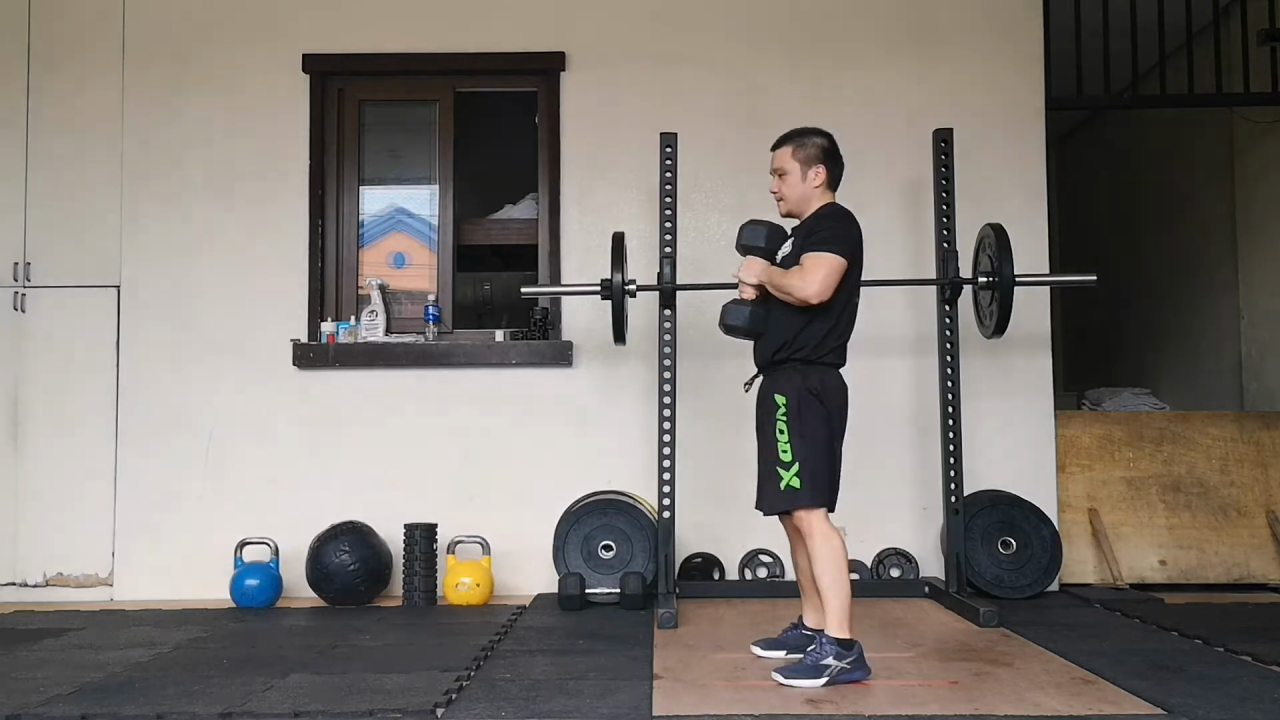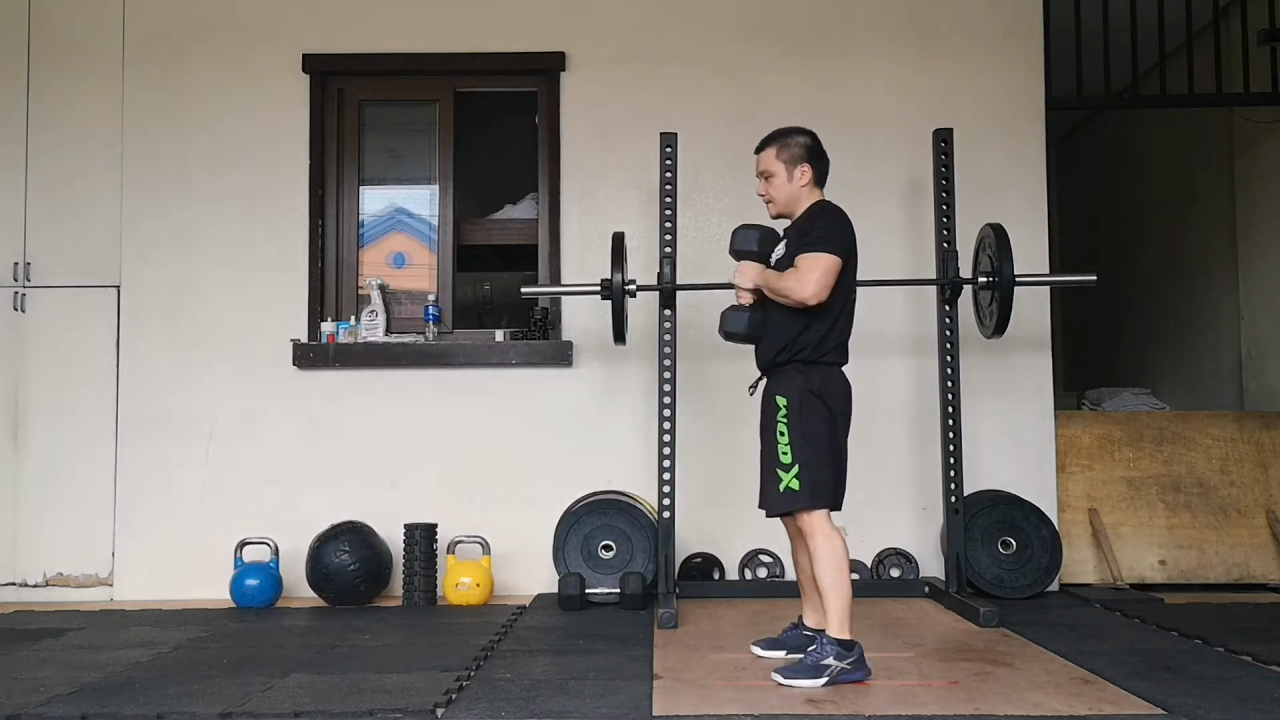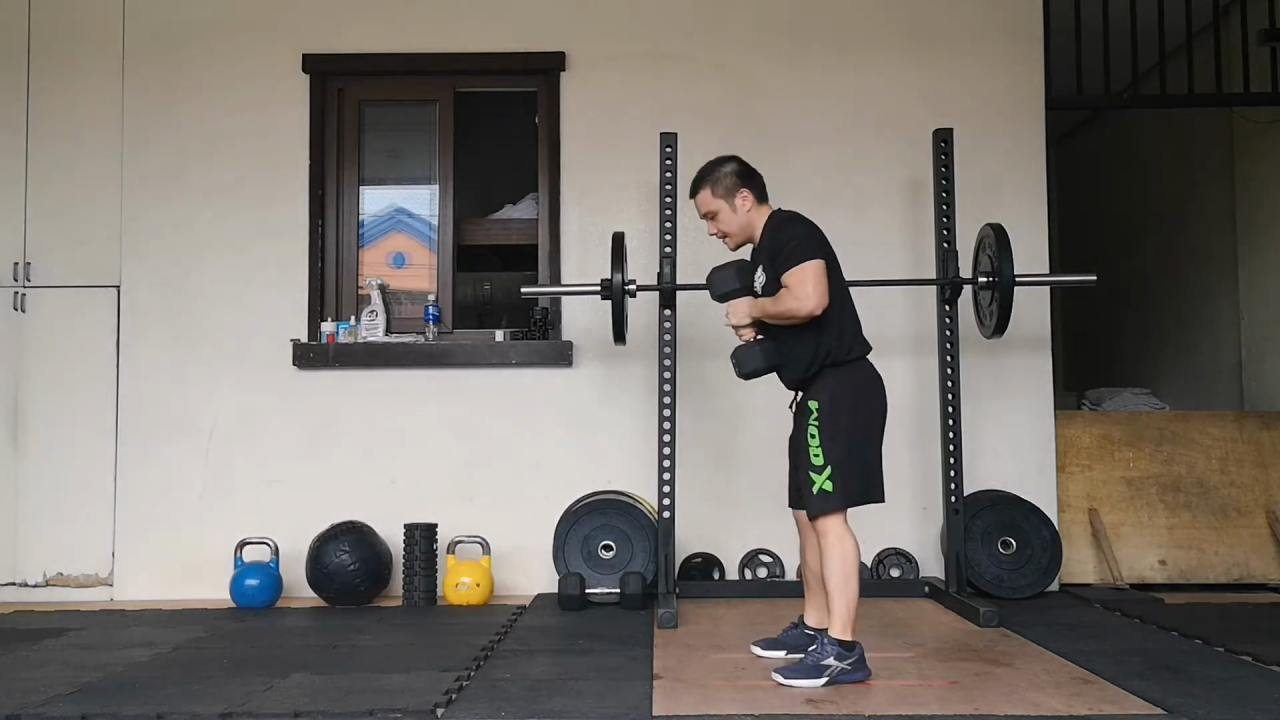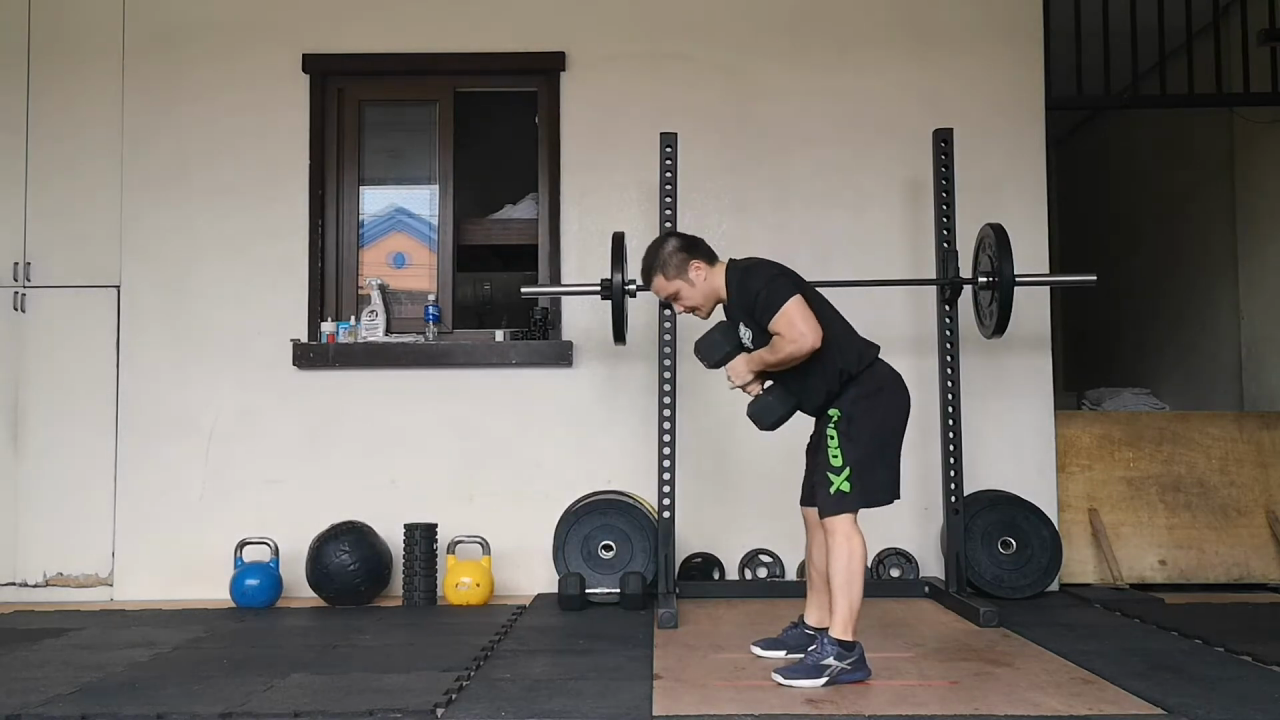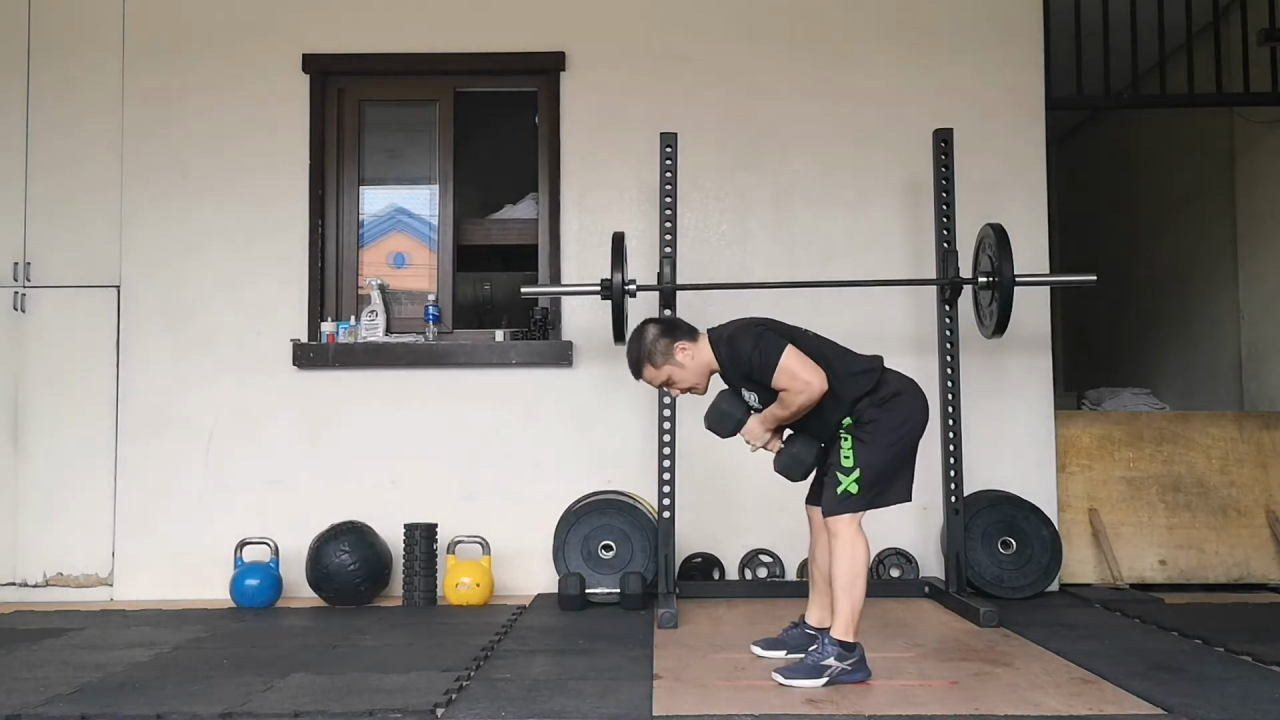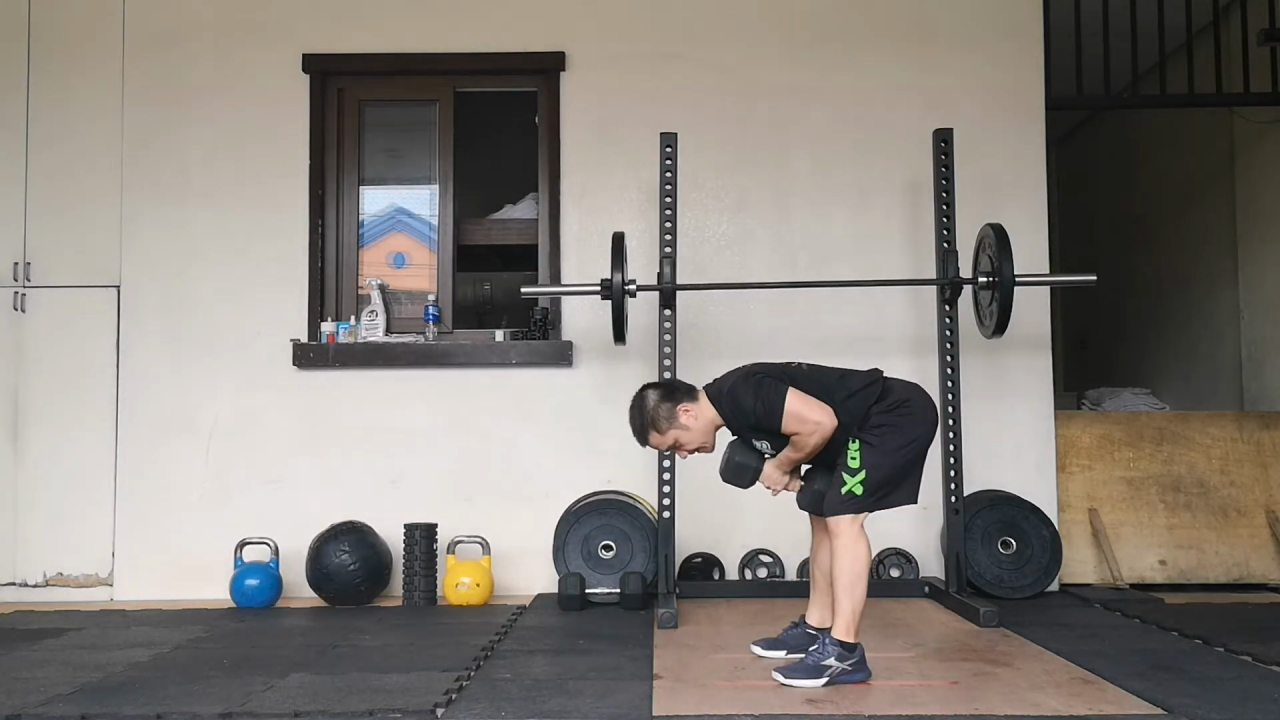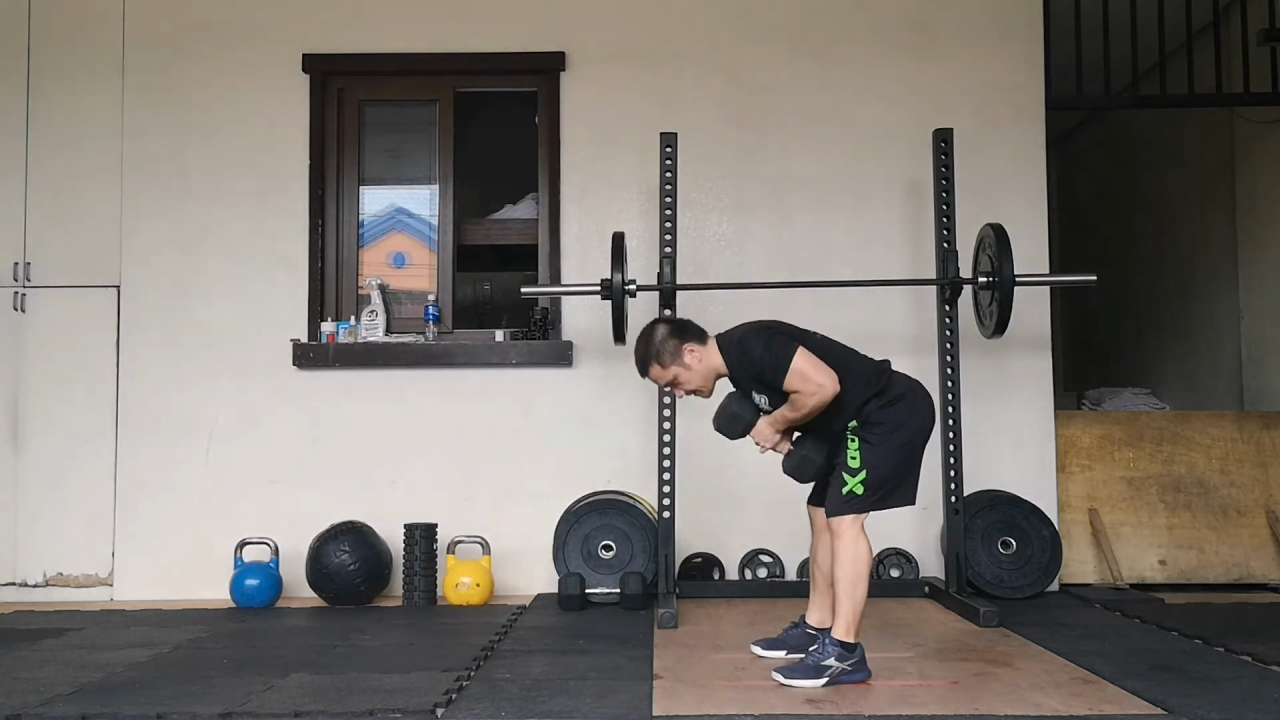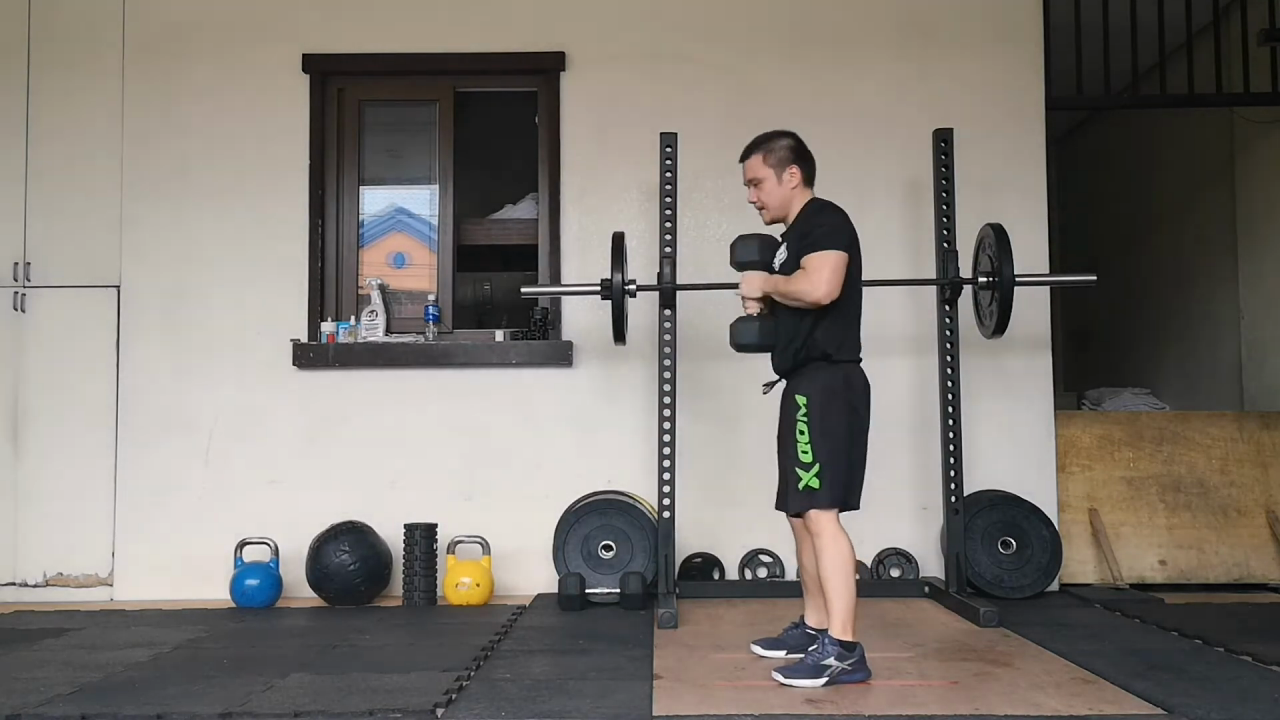
dt=0.5s
person 1, frame 1
left shoulder: (834, 223)
right shoulder: (805, 232)
left elbow: (812, 288)
left wrist: (763, 272)
right wrist: (757, 287)
left hip: (805, 386)
right hip: (785, 384)
left knee: (809, 513)
right knee: (793, 514)
left ankle: (842, 648)
right ankle: (812, 628)
person 1, frame 2
left shoulder: (825, 221)
right shoulder: (798, 232)
left elbow: (809, 289)
left wrist: (757, 275)
right wrist: (755, 290)
left hip: (807, 386)
right hip: (789, 386)
left knee: (811, 514)
right knee: (796, 514)
left ankle: (842, 649)
right ankle: (813, 628)
person 1, frame 3
left shoulder: (789, 231)
right shoulder: (766, 249)
left elbow: (810, 301)
left wrist: (751, 309)
right wrist: (751, 323)
left hip: (841, 390)
right hip: (820, 394)
left knee: (827, 515)
right knee: (808, 513)
left ankle: (843, 650)
right ankle: (813, 628)
person 1, frame 4
left shoulder: (755, 279)
right shoulder: (737, 299)
left elbow: (805, 338)
left wrist: (751, 363)
right wrist: (754, 374)
left hip: (865, 398)
right hip: (841, 405)
left knee: (837, 515)
right knee: (817, 514)
left ankle: (843, 650)
right ankle: (814, 627)
person 1, frame 5
left shoulder: (739, 343)
right shoulder: (729, 356)
left elbow: (811, 384)
left wrist: (765, 424)
right wrist: (771, 429)
left hip: (889, 407)
right hip: (865, 415)
left knee: (842, 515)
right knee: (821, 512)
left ankle: (844, 652)
right ankle: (815, 628)
person 1, frame 6
left shoulder: (742, 395)
right shoulder: (732, 403)
left elbow: (820, 422)
right elbow: (796, 429)
left wrist: (781, 467)
right wrist: (789, 470)
left hip: (897, 415)
right hip: (878, 420)
left knee: (843, 517)
right knee: (824, 515)
left ankle: (843, 652)
right ankle: (816, 629)
person 1, frame 7
left shoulder: (752, 344)
right shoulder: (740, 362)
left elbow: (823, 386)
left wrist: (773, 425)
right wrist: (781, 431)
left hip: (890, 412)
right hip: (870, 418)
left knee: (844, 519)
right knee: (822, 514)
left ankle: (844, 652)
right ankle: (816, 628)
person 1, frame 8
left shoulder: (823, 219)
right shoulder: (797, 233)
left elbow: (821, 287)
left wrist: (764, 283)
right wrist: (764, 298)
left hip: (825, 384)
right hip: (807, 386)
left knee: (818, 513)
right knee: (802, 513)
left ankle: (843, 649)
right ankle: (815, 628)
